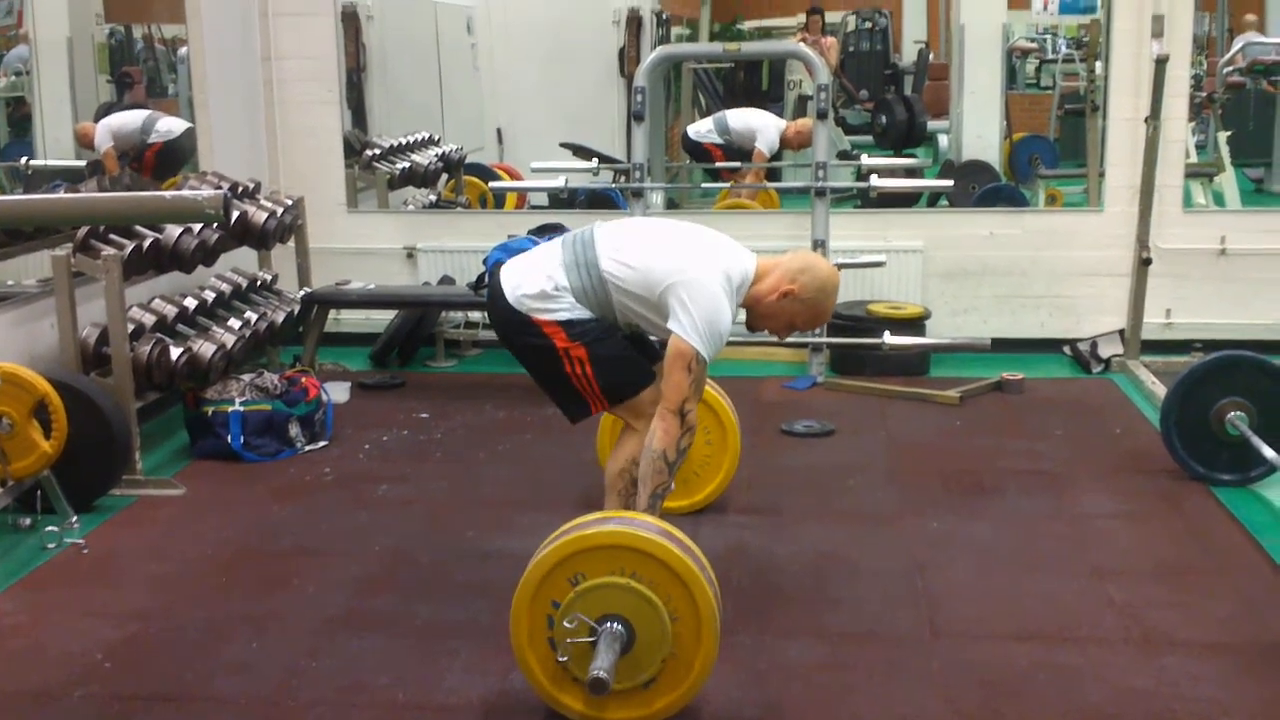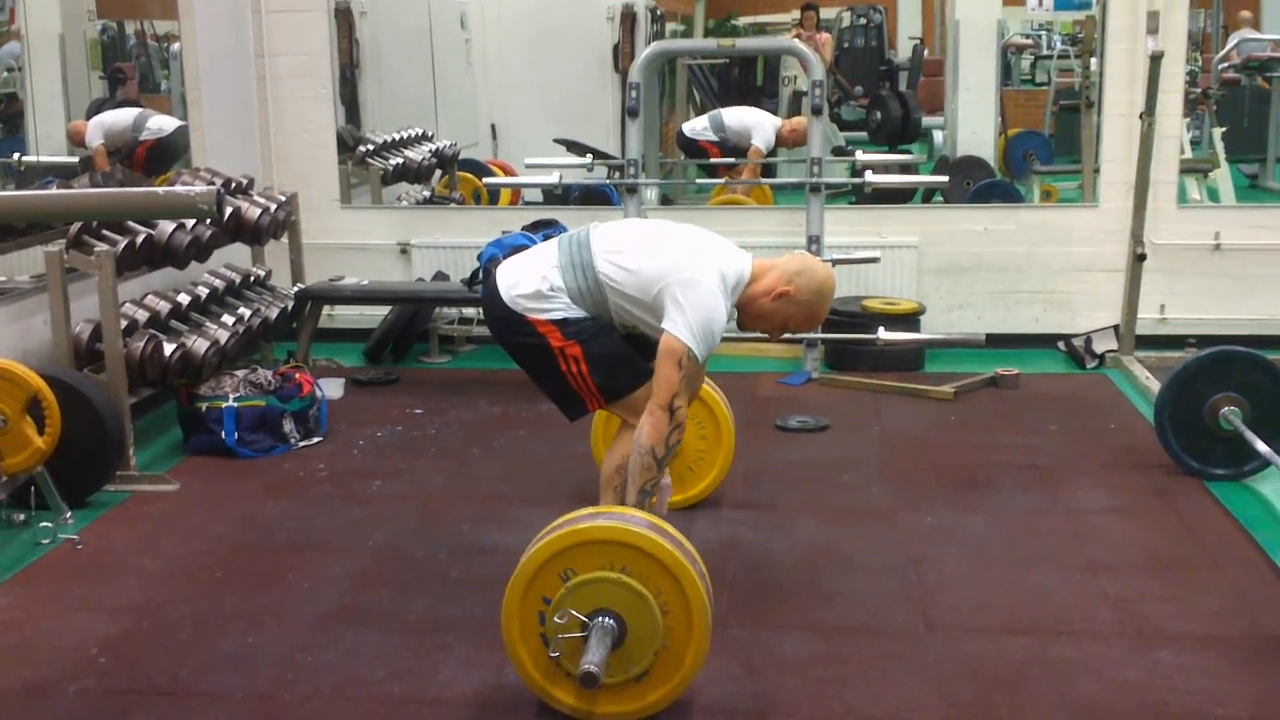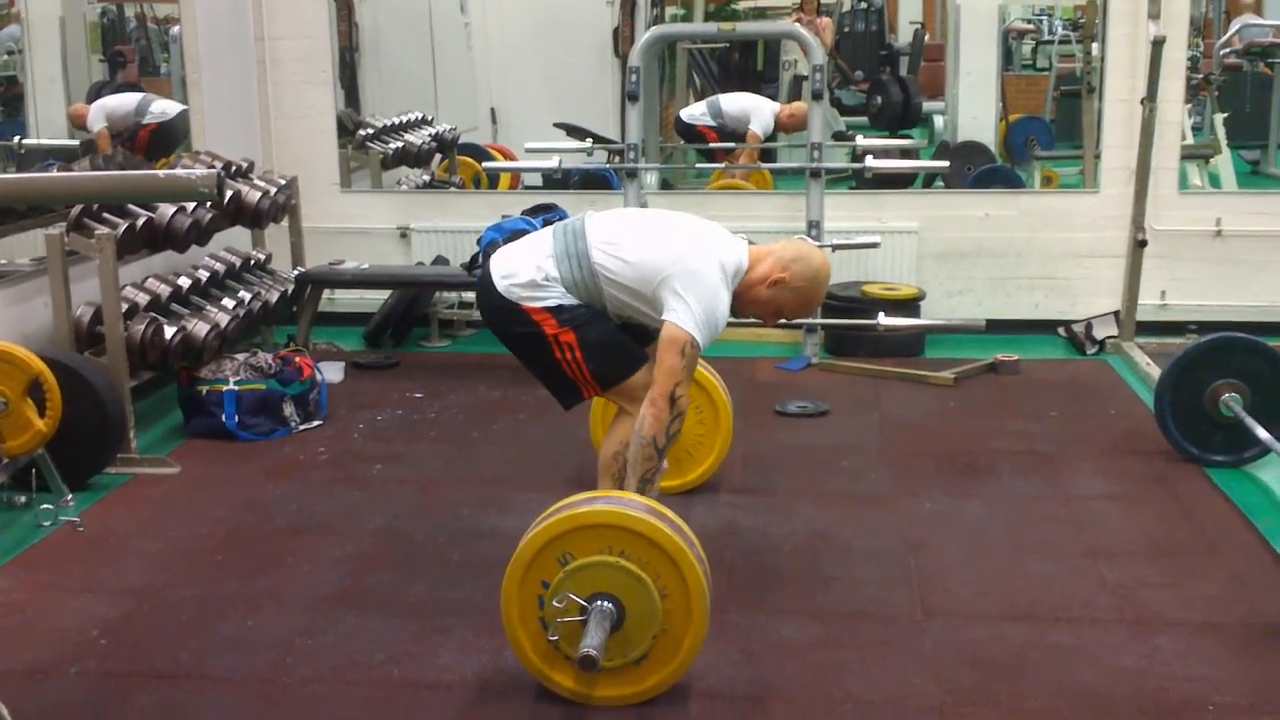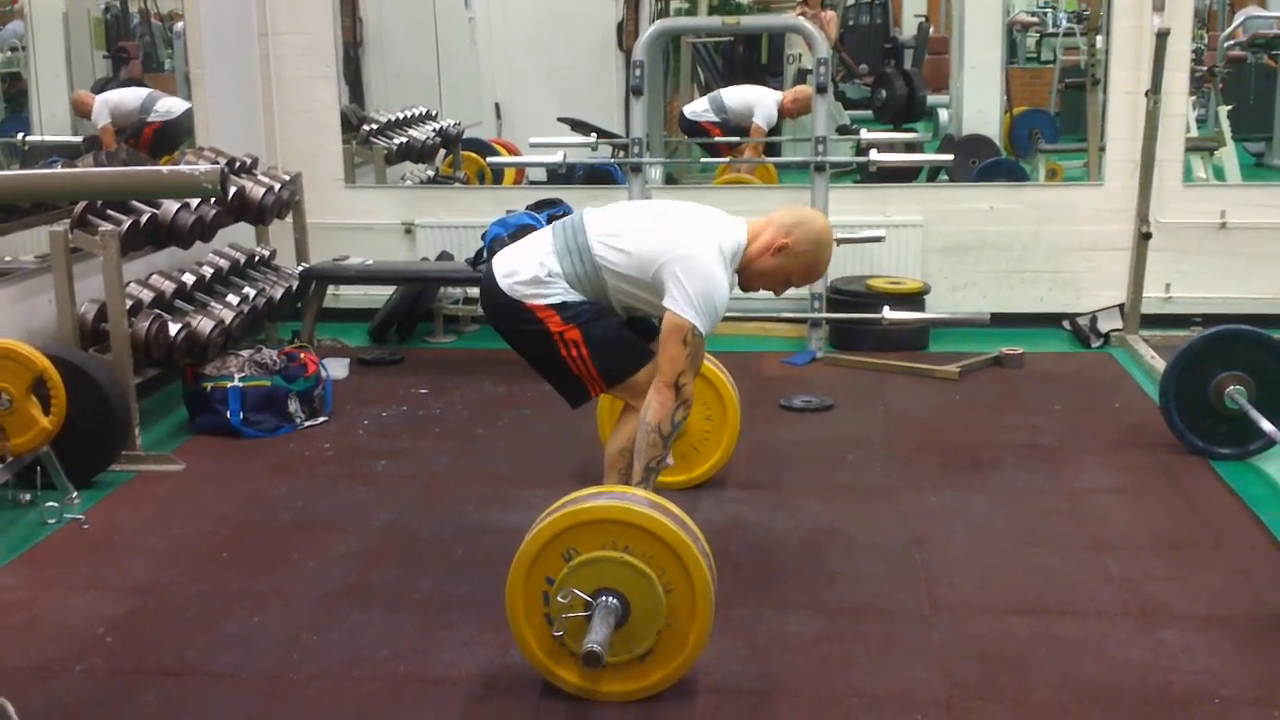
dt=0.5s
person 1, frame 1
left shoulder: (728, 264)
right shoulder: (711, 300)
right elbow: (675, 414)
left hip: (538, 281)
right hip: (533, 301)
left knee: (657, 393)
right knee: (647, 415)
person 1, frame 2
left shoulder: (724, 264)
right shoulder: (707, 299)
right elbow: (663, 412)
left hip: (535, 280)
right hip: (527, 301)
left knee: (661, 390)
right knee: (643, 411)
person 1, frame 3
left shoulder: (721, 253)
right shoulder: (707, 288)
right elbow: (663, 402)
left hip: (528, 269)
right hip: (522, 290)
left knee: (655, 376)
right knee: (641, 398)
person 1, frame 4
left shoulder: (719, 234)
right shoulder: (706, 272)
right elbow: (670, 389)
left hip: (535, 272)
right hip: (526, 290)
left knee: (653, 377)
right knee: (647, 393)
